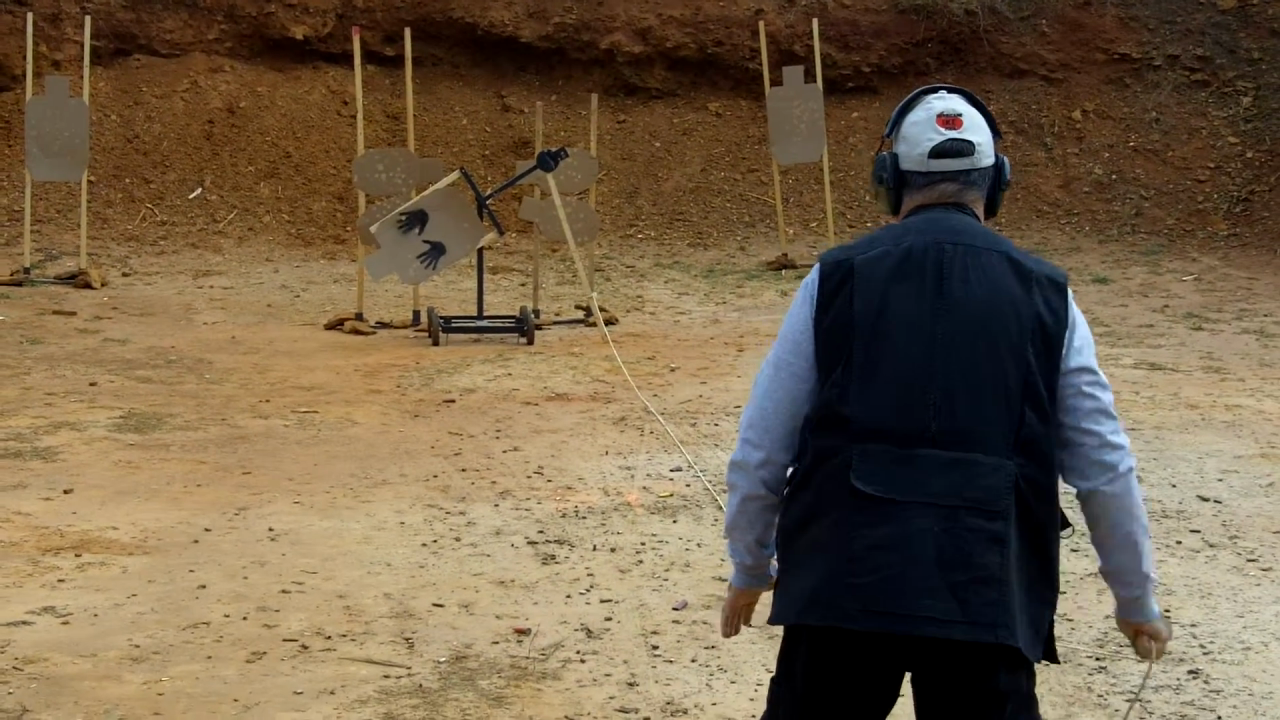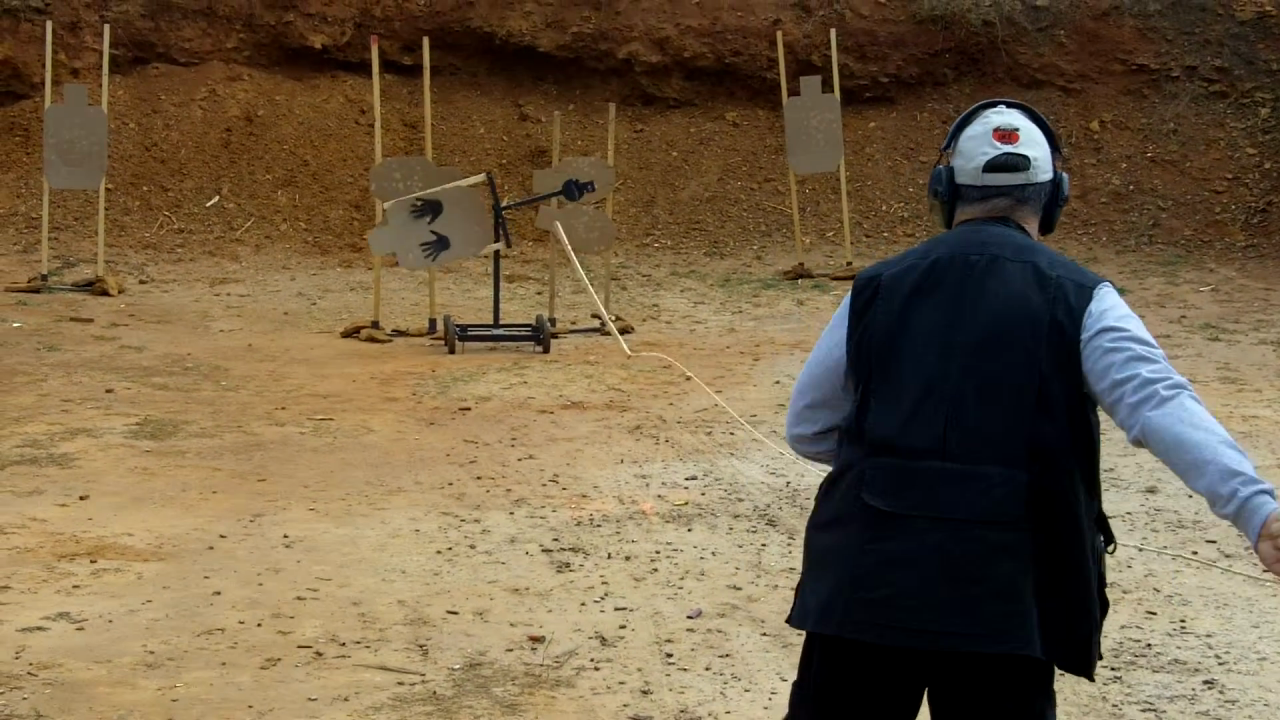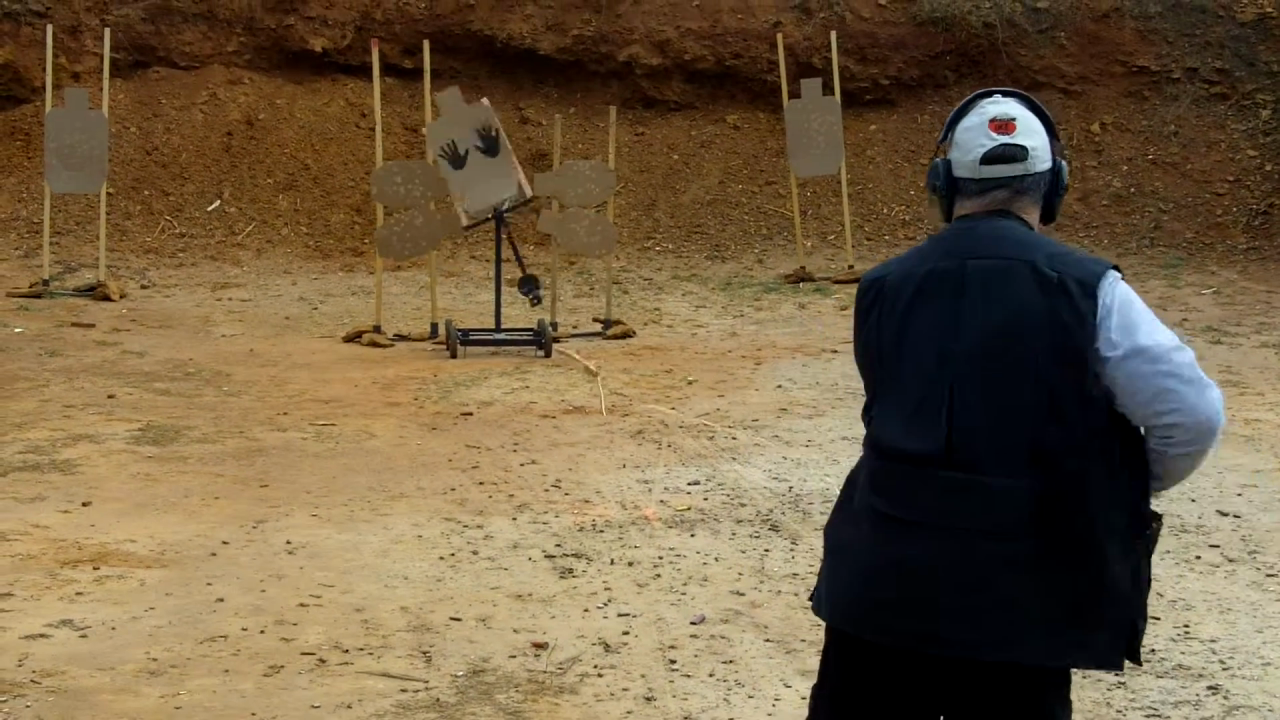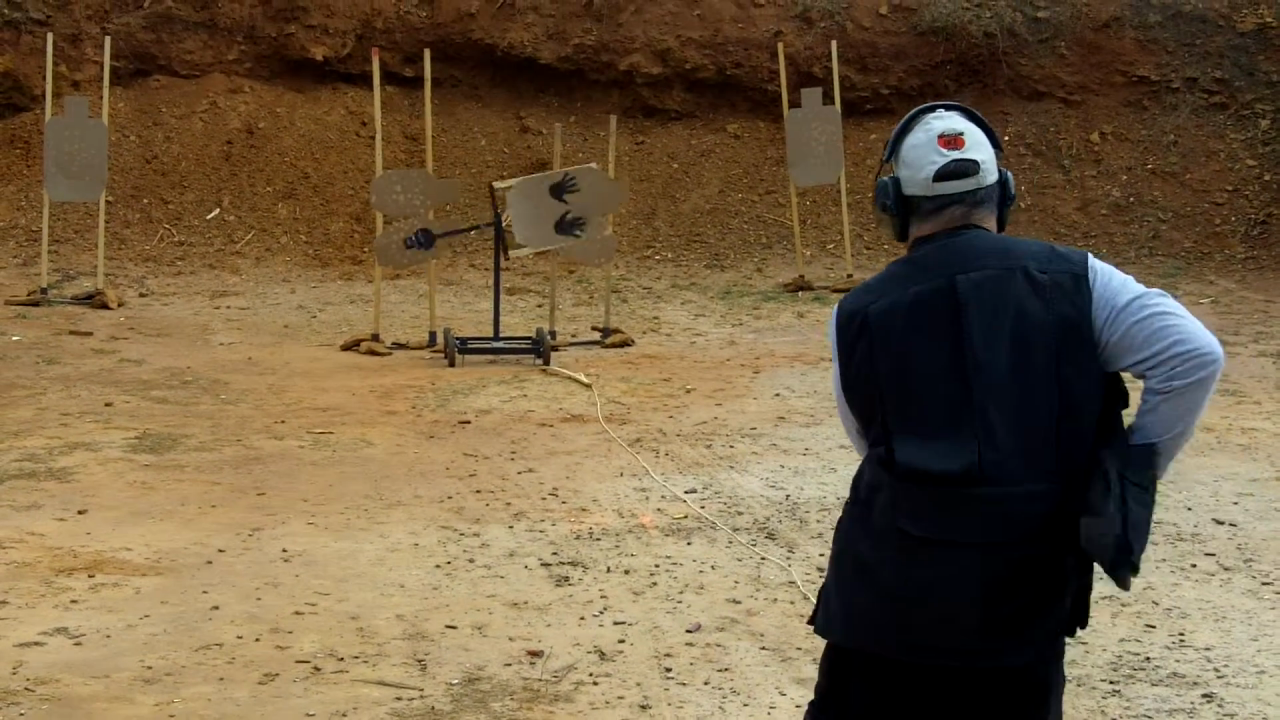
dt=0.3s
person 1, frame 1
left shoulder: (838, 277)
right shoulder: (1040, 296)
left elbow: (765, 446)
right elbow: (1101, 462)
left wrist: (750, 566)
right wrist: (1135, 594)
left hip: (845, 578)
right hip: (987, 589)
person 1, frame 2
left shoulder: (878, 289)
right shoulder: (1079, 299)
left elbow: (807, 427)
right elbow: (1160, 403)
left hip: (866, 583)
right hip: (1001, 597)
person 1, frame 3
left shoulder: (884, 289)
right shoulder: (1087, 288)
right elbow: (1191, 412)
right wrist: (1132, 480)
left hip: (884, 580)
right hip: (1020, 593)
person 1, frame 4
left shoulder: (859, 315)
right shoulder: (1072, 280)
right elbow: (1194, 356)
right wrist: (1137, 465)
left hip: (892, 593)
right hip: (1027, 595)
